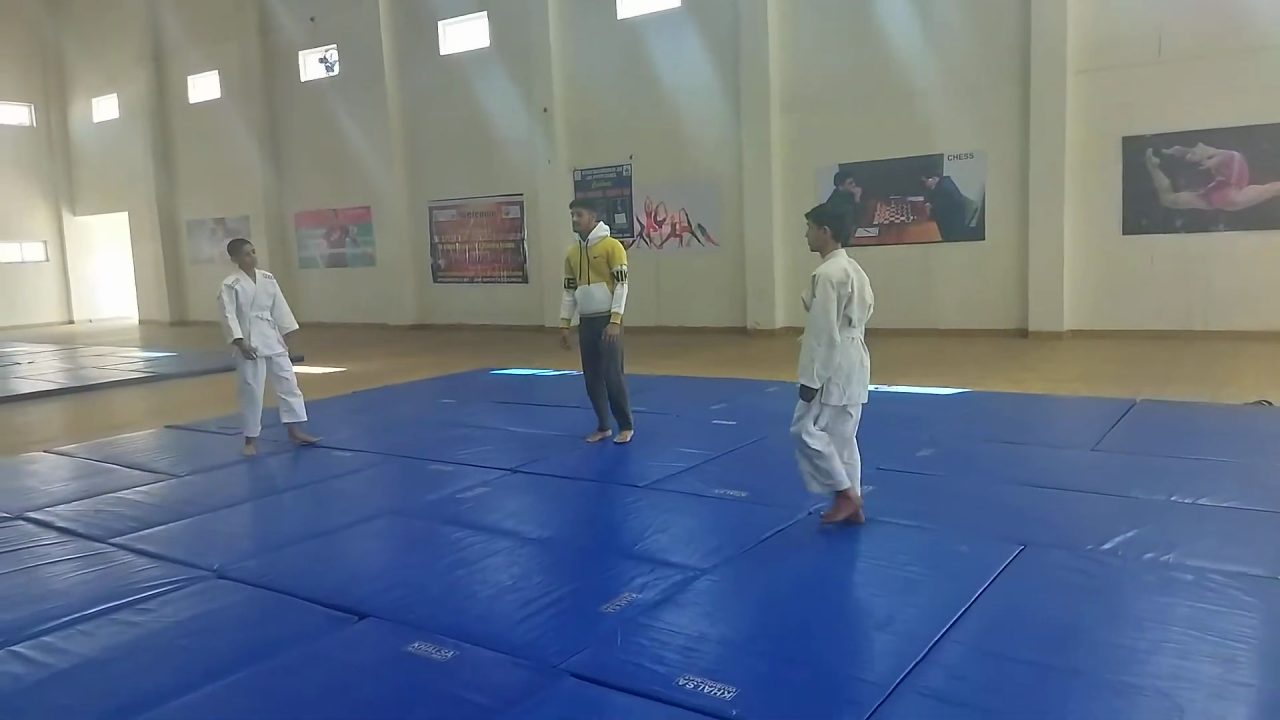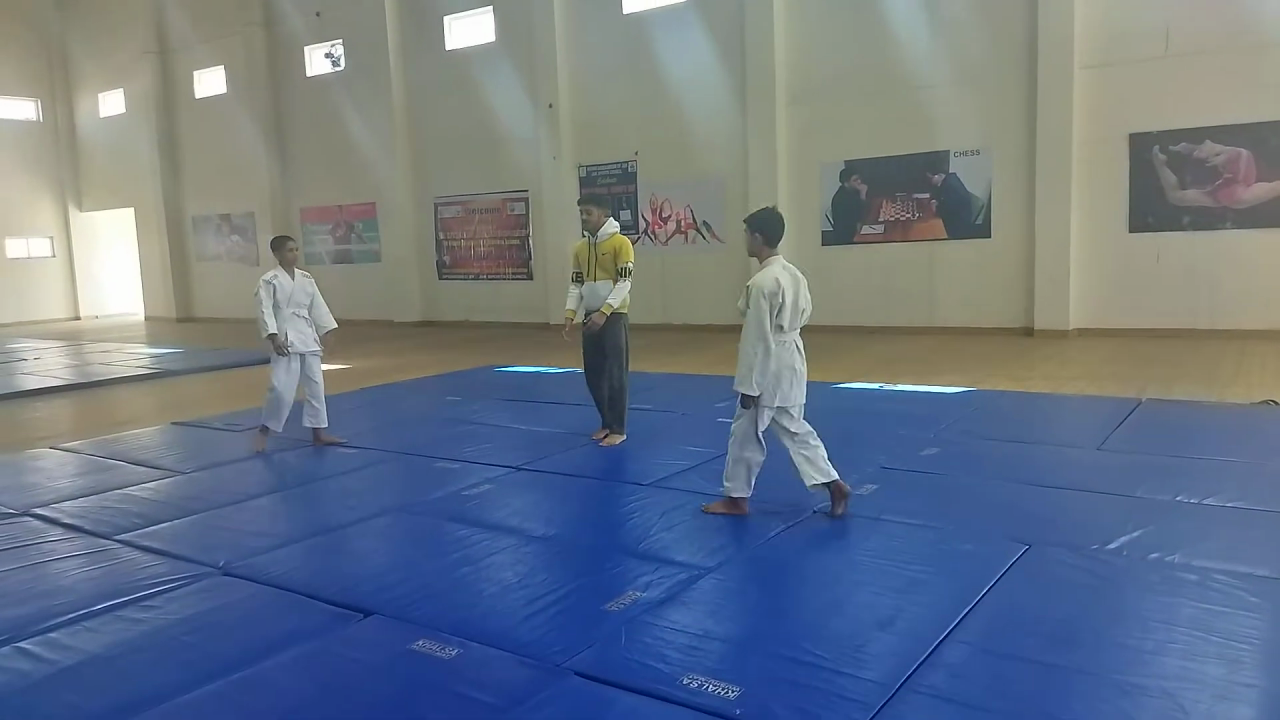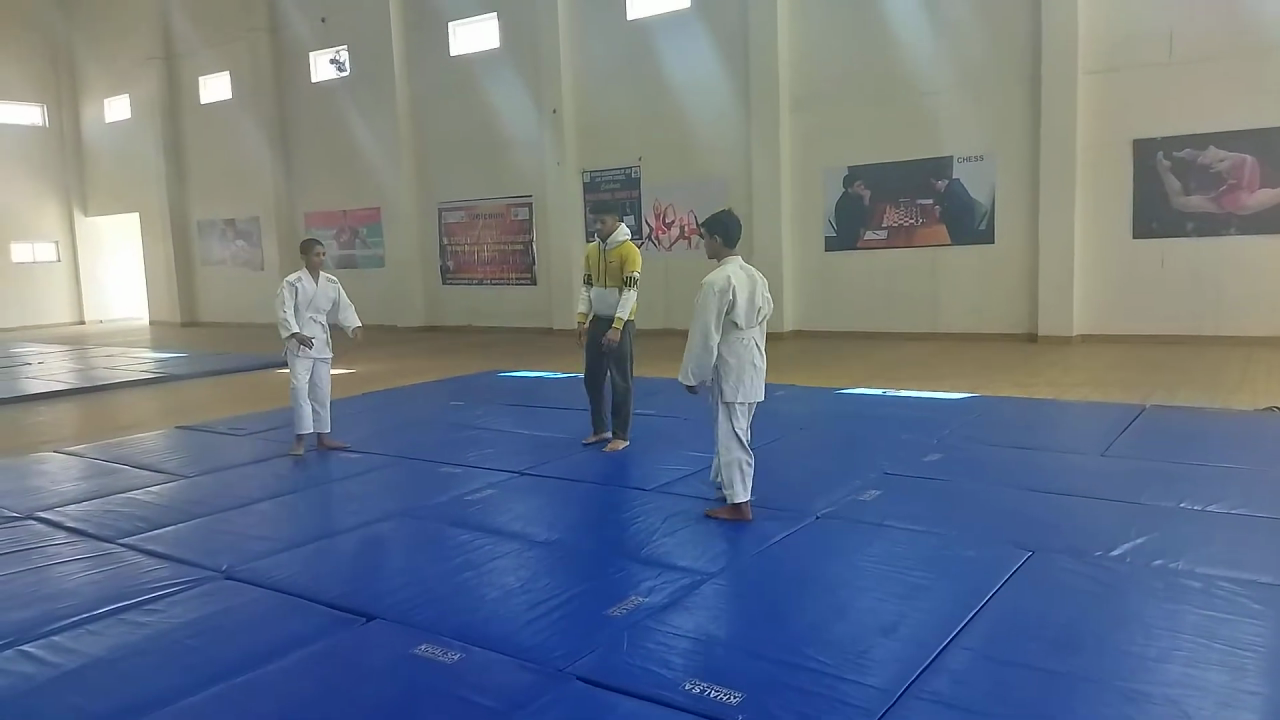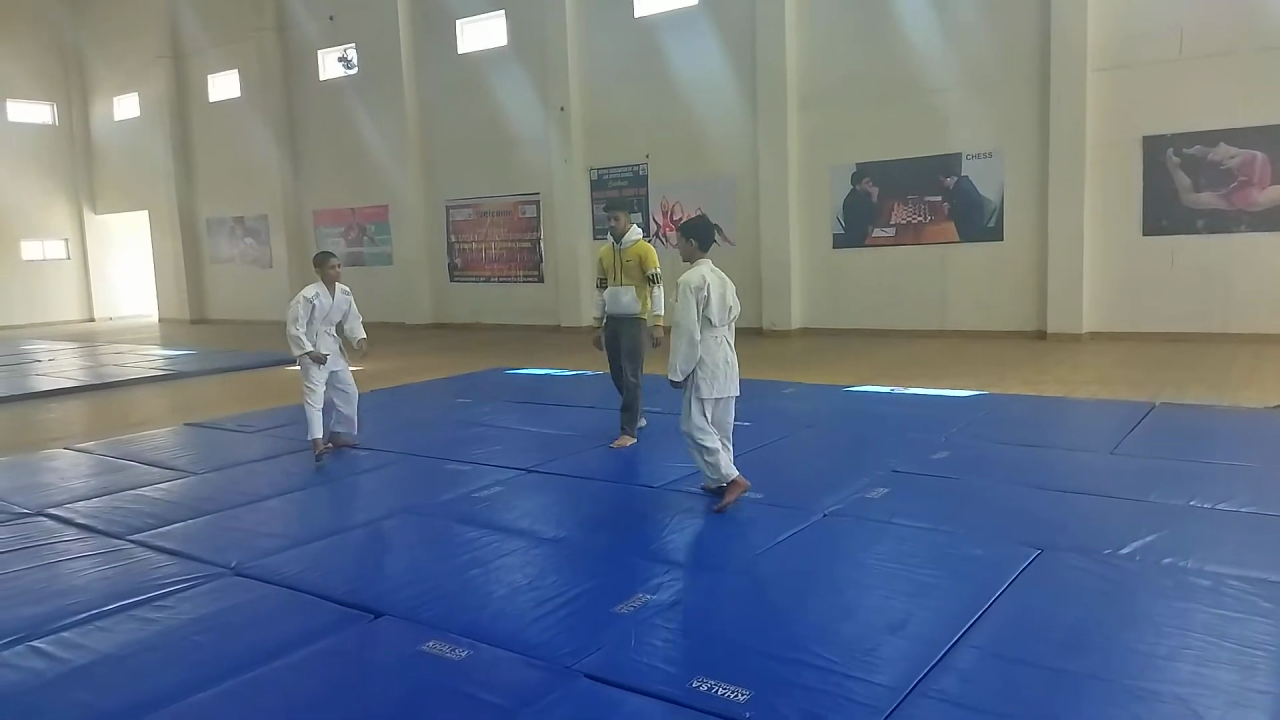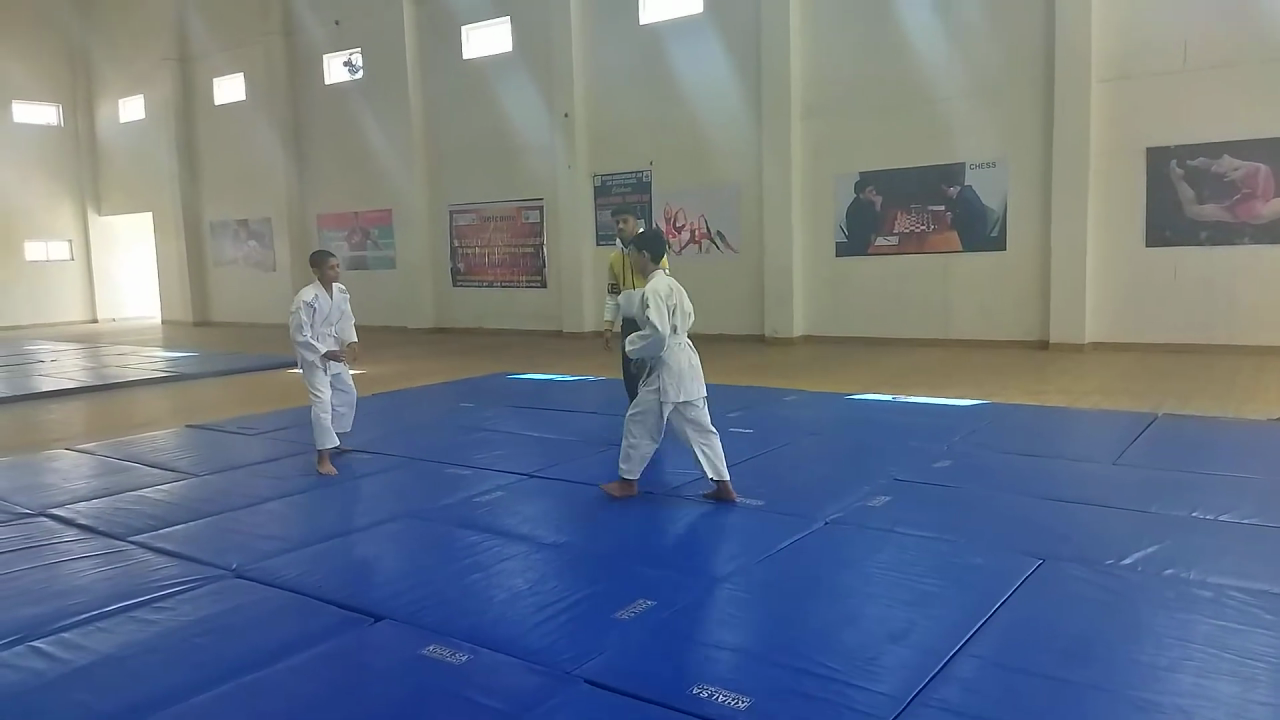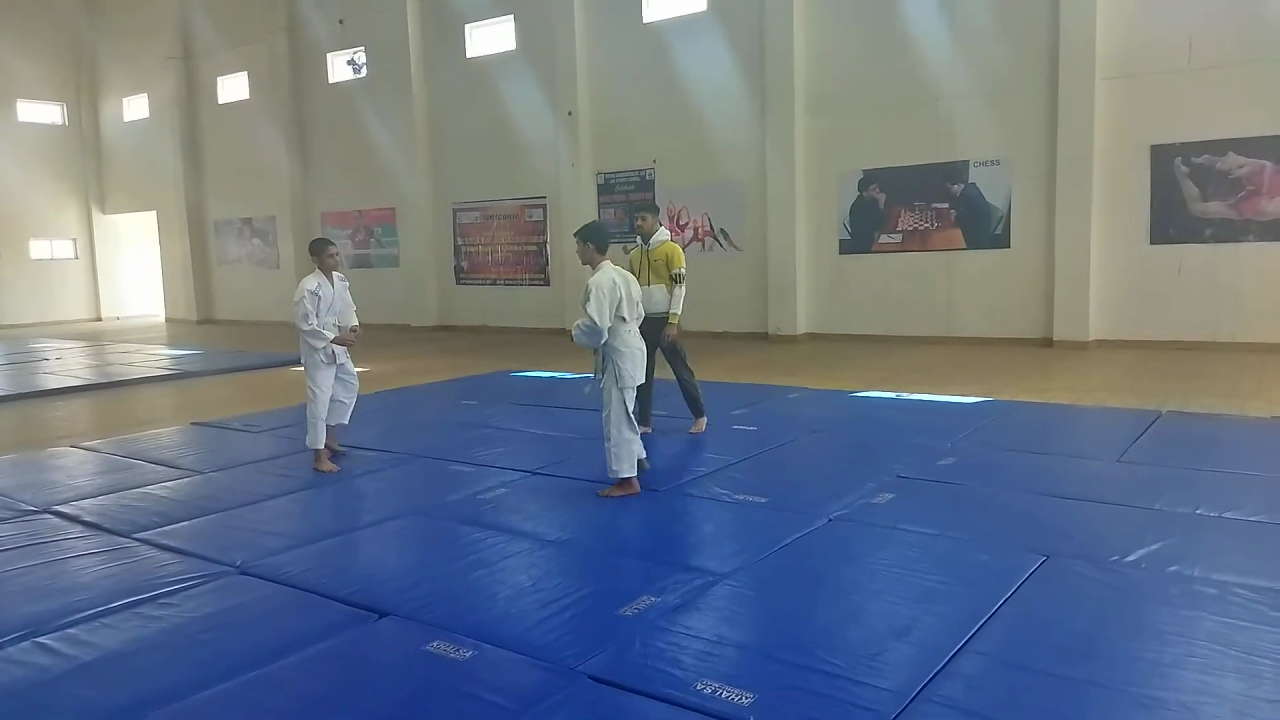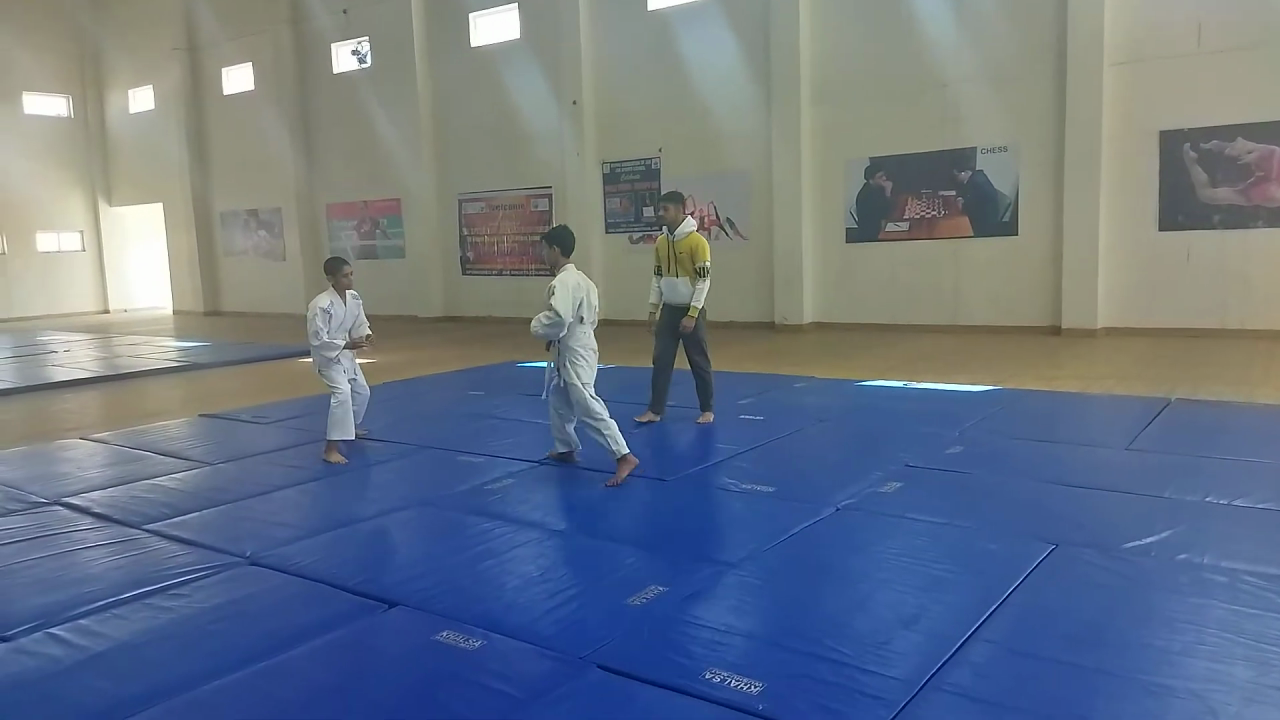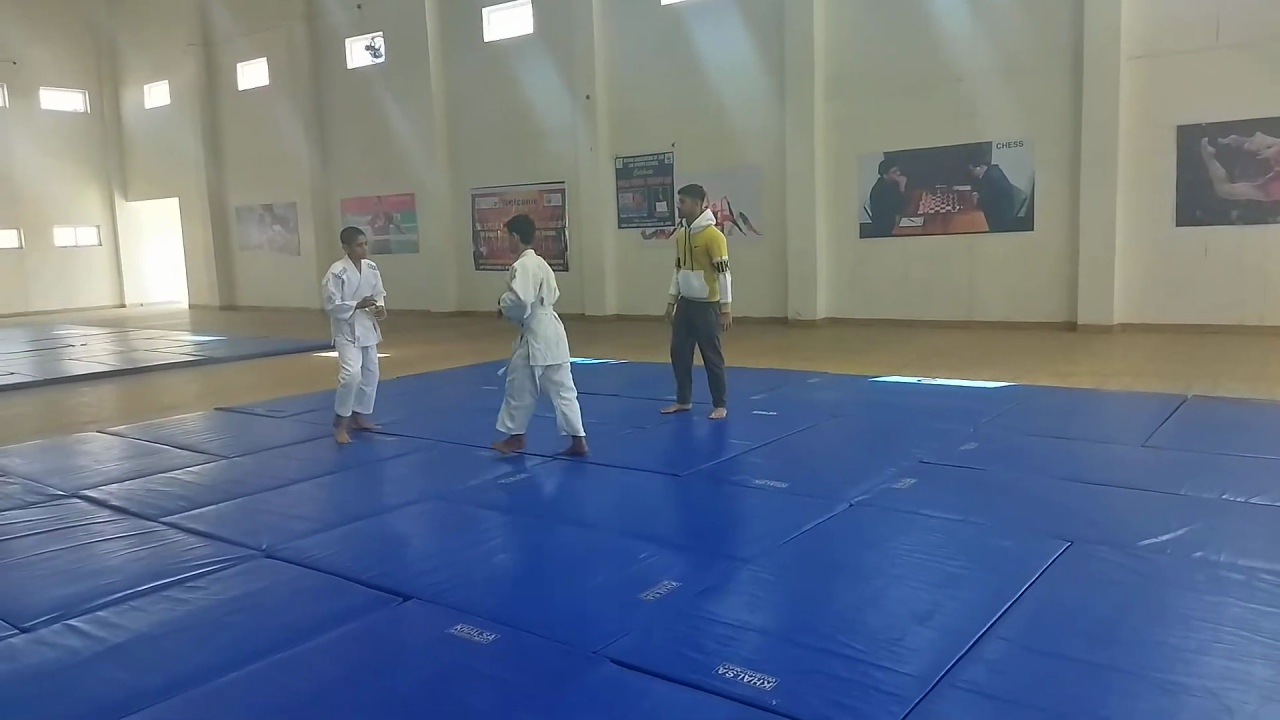
dt=0.3s
person 1, frame 1
left shoulder: (827, 274)
right shoulder: (853, 270)
left elbow: (821, 334)
left wrist: (810, 379)
left hip: (832, 366)
right hip: (853, 359)
left knee: (805, 431)
right knee: (840, 437)
left ankle: (844, 493)
right ankle: (850, 505)
person 1, frame 2
left shoulder: (762, 283)
right shoulder: (794, 274)
left elbow: (757, 339)
left wrist: (747, 386)
left hip: (770, 368)
right hip: (792, 361)
left knee: (746, 434)
right knee: (794, 429)
left ankle: (736, 498)
right ankle: (833, 485)
person 1, frame 3
left shoulder: (716, 281)
right shoulder: (755, 276)
left elbow: (704, 334)
left wrist: (691, 375)
left hip: (730, 363)
right hip: (753, 359)
left knee: (731, 433)
right knee: (737, 428)
left ankle: (738, 503)
right ankle: (731, 481)
person 1, frame 4
left shoulder: (689, 279)
right shoulder: (722, 278)
left elbow: (686, 331)
left wrist: (677, 370)
left hip: (702, 362)
right hip: (724, 357)
left knee: (697, 427)
right knee: (718, 425)
left ankle: (732, 479)
right ankle: (721, 482)
person 1, frame 5
left shoulder: (653, 290)
right shoulder: (672, 285)
left elbow: (657, 334)
left wrist: (631, 345)
left hip: (667, 368)
right hip: (686, 362)
left knee: (638, 422)
right knee: (698, 425)
left ankle: (628, 481)
right ankle: (722, 484)
person 1, frame 6
left shoulder: (599, 281)
right shoulder: (623, 275)
left elbow: (594, 327)
right elbow: (638, 313)
left wrist: (578, 333)
left hip: (619, 354)
right hip: (629, 347)
left knee: (618, 417)
right knee: (619, 413)
left ankle: (627, 480)
right ankle: (637, 458)
person 1, frame 7
left shoulder: (562, 282)
right shoulder: (582, 279)
left elbow: (558, 320)
left wrist: (538, 326)
right wrist: (555, 336)
left hip: (573, 353)
right hip: (577, 348)
left knee: (589, 409)
right knee: (559, 401)
left ankle: (624, 456)
right ankle: (565, 449)
person 1, frame 8
left shoulder: (521, 266)
right shoulder: (541, 263)
left elbow: (520, 302)
left wrist: (503, 305)
right wrist: (509, 305)
left hip: (536, 335)
right hip: (551, 329)
left knee: (518, 386)
right knee: (562, 388)
left ankle: (515, 436)
right ankle: (578, 439)
person 2, frame 1
left shoulder: (611, 246)
right shoulder: (572, 252)
left elbow: (621, 285)
right elbow: (569, 291)
left wrist: (615, 321)
right wrist: (565, 325)
left hip: (607, 320)
right hip: (586, 322)
left knee: (611, 374)
right knee: (592, 378)
left ankle: (626, 426)
right ankle: (603, 426)
person 2, frame 2
left shoulder: (620, 243)
right shoulder: (580, 248)
left elbow: (624, 282)
right elbow: (575, 285)
left wrist: (604, 312)
right wrist: (570, 315)
left hip: (614, 317)
right hip: (592, 318)
left knee: (615, 375)
right knee: (593, 375)
left ankle: (618, 429)
right ankle: (607, 423)
person 2, frame 3
left shoulder: (629, 250)
right shoulder: (591, 250)
left elbow: (630, 292)
right elbow: (587, 287)
left wrist: (616, 327)
right wrist: (582, 319)
left hip: (620, 324)
right hip: (597, 322)
left knee: (620, 381)
right knee: (592, 378)
left ankle: (621, 435)
right ankle: (601, 429)
person 2, frame 4
left shoulder: (643, 249)
right shoulder: (604, 252)
left elbow: (656, 287)
right elbow: (601, 291)
left wrist: (657, 323)
right wrist: (597, 325)
left hip: (635, 321)
right hip: (612, 322)
left knee: (630, 378)
right knee: (618, 376)
left ankle: (628, 432)
right ankle: (635, 418)
person 2, frame 5
right shoulder: (615, 258)
right elbow: (612, 295)
right wrist: (608, 326)
right hip: (629, 323)
left knee: (646, 370)
right knee: (630, 377)
person 2, frame 6
left shoulder: (671, 249)
right shoulder: (635, 255)
left elbow: (679, 288)
left wrist: (672, 322)
left hip: (666, 321)
right hip: (643, 321)
left knee: (681, 371)
right knee: (642, 374)
left ankle: (700, 416)
right ankle: (644, 423)
person 2, frame 7
left shoulder: (697, 242)
right shoulder: (661, 242)
left elbow: (704, 281)
left wrist: (692, 314)
right wrist: (653, 310)
left hip: (691, 312)
right hip: (669, 310)
left knee: (699, 362)
right knee: (661, 361)
left ankle: (707, 410)
right ankle: (654, 410)
person 2, frame 8
left shoulder: (713, 235)
right shoulder: (681, 233)
left elbow: (724, 274)
left wrist: (725, 309)
right wrist: (672, 300)
left hip: (706, 305)
right hip: (685, 304)
left knee: (712, 357)
right knee: (679, 353)
left ankle: (720, 405)
right ankle: (683, 400)
person 3, frame 1
left shoulder: (268, 279)
right shoulder: (230, 285)
left elbow: (279, 308)
right elbow: (229, 316)
left wrist: (288, 333)
right wrist: (240, 343)
left hip: (273, 339)
right hip: (251, 342)
left knee: (288, 383)
right knee: (251, 392)
left ankle: (294, 431)
right ankle: (250, 439)
person 3, frame 2
left shoulder: (306, 278)
right shoulder: (269, 281)
left elbow: (318, 307)
right elbow: (264, 312)
left wrist: (327, 331)
right wrist: (274, 337)
left hip: (309, 339)
right hip: (285, 340)
left knee: (315, 387)
right knee: (281, 388)
left ankle: (319, 432)
right ankle: (265, 429)
person 3, frame 3
left shoulder: (331, 282)
right shoulder: (292, 282)
left elbow: (344, 308)
right elbow: (284, 313)
left wrist: (355, 326)
right wrist: (296, 335)
left hip: (321, 342)
right hip: (300, 343)
left knee: (321, 392)
right knee: (300, 388)
left ankle: (322, 437)
right ankle: (301, 438)
person 3, frame 4
left shoulder: (345, 293)
right shoulder: (307, 296)
left elbow: (352, 320)
right elbow: (294, 328)
left wrist: (360, 339)
right wrist: (309, 353)
left hip: (333, 349)
right hip: (310, 350)
left knee: (348, 392)
right knee: (314, 395)
left ankle: (338, 434)
right ankle: (318, 443)
person 3, frame 5
left shoulder: (341, 292)
right shoulder: (306, 298)
left elbow: (346, 321)
right elbow: (299, 335)
left wrist: (351, 342)
right wrist: (325, 353)
left hip: (333, 350)
right hip: (312, 355)
left knee: (347, 393)
right knee: (322, 400)
left ankle: (331, 439)
right ankle: (323, 457)
person 3, frame 6
left shoulder: (340, 280)
right shoulder: (309, 288)
left elbow: (347, 308)
right elbow: (305, 325)
left wrist: (353, 326)
right wrist: (334, 338)
left hip: (336, 345)
right hip: (317, 348)
left knee: (348, 385)
right knee: (319, 398)
left ankle: (329, 436)
right ankle: (319, 455)
person 3, frame 7
left shoulder: (354, 297)
right shoulder: (321, 305)
left elbow: (359, 323)
right elbow: (316, 340)
left wrist: (366, 335)
right wrist: (346, 345)
left hip: (346, 355)
right hip: (327, 356)
left knee: (361, 392)
right knee: (342, 394)
left ankle: (348, 429)
right ankle: (331, 448)
person 3, frame 8
left shoulder: (371, 268)
right shoulder: (336, 273)
left elbow: (380, 293)
right elbow: (330, 305)
left wrist: (379, 307)
right wrist: (357, 305)
left hip: (368, 328)
right hip: (346, 330)
left knee: (370, 374)
right knee: (351, 374)
left ankle: (359, 417)
right ankle: (340, 424)
